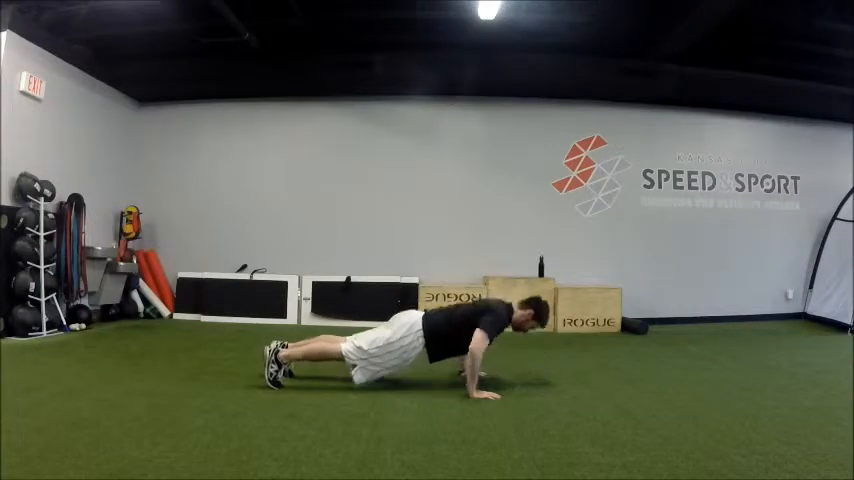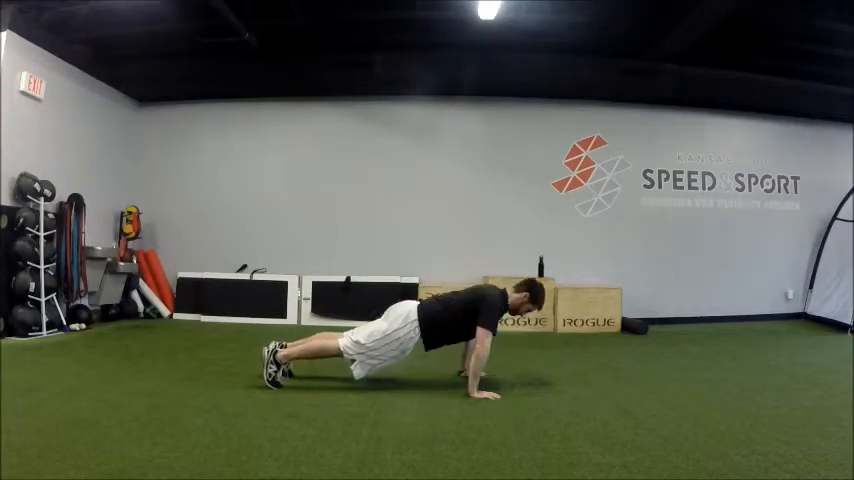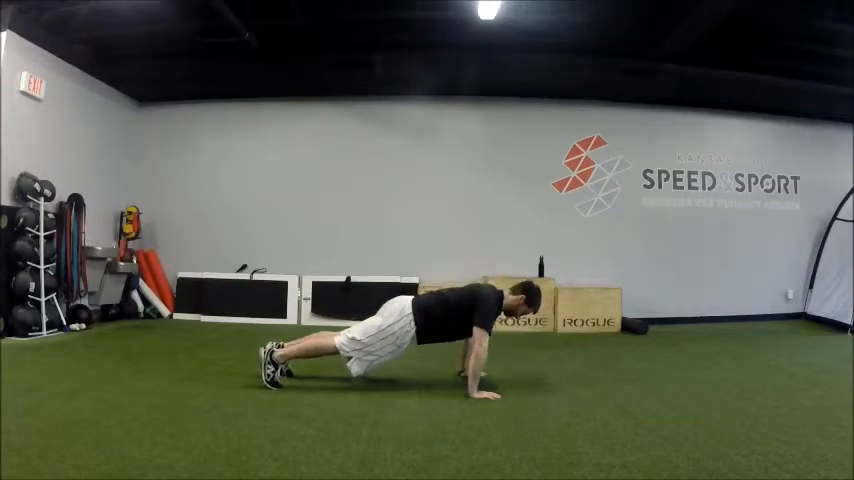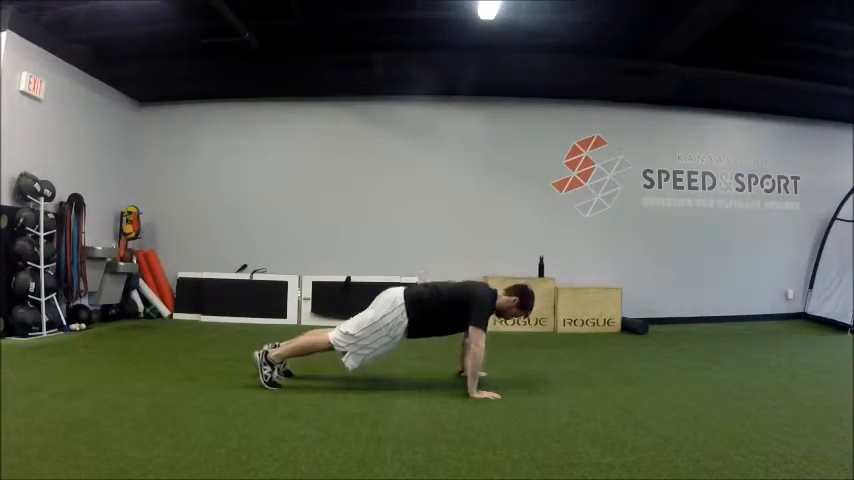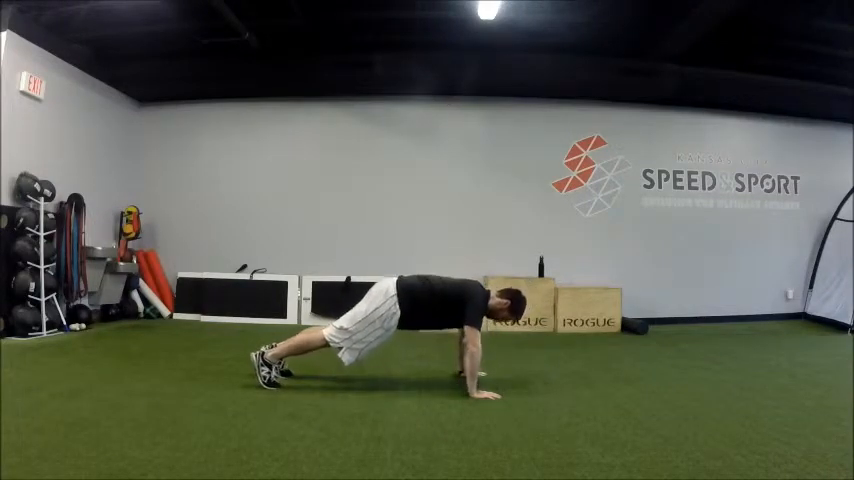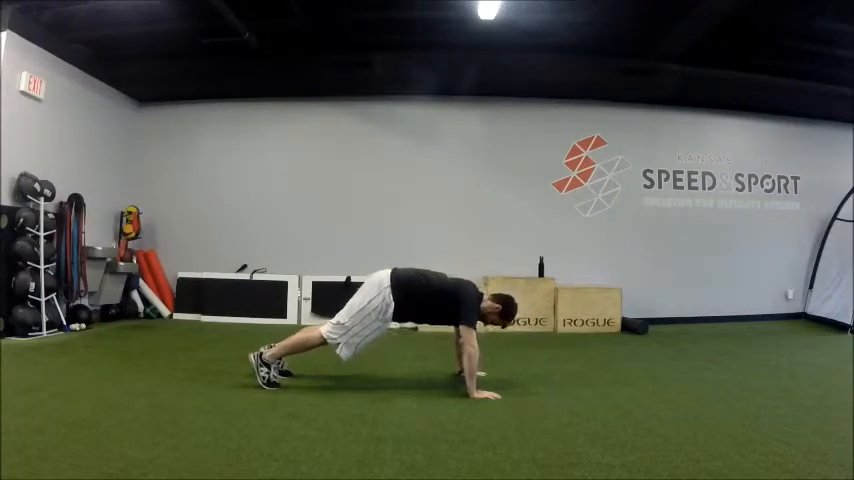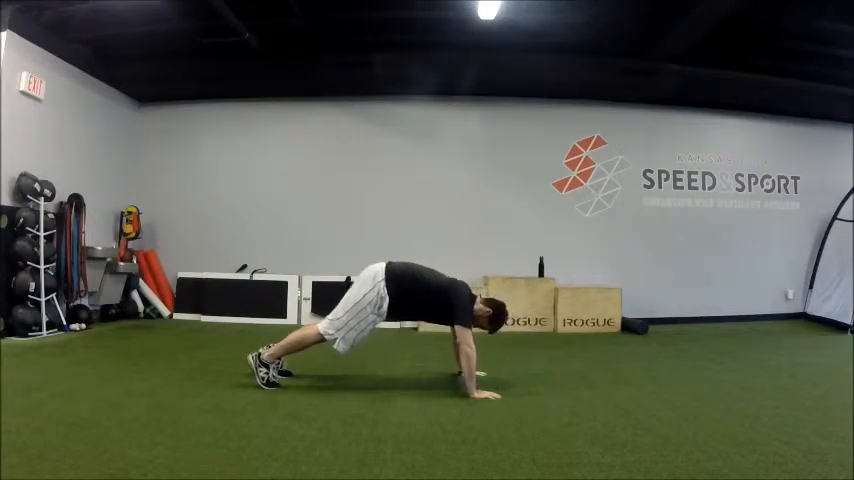
dt=0.2s
person 1, frame 1
left shoulder: (497, 309)
right shoulder: (500, 315)
right elbow: (475, 348)
left wrist: (467, 367)
right wrist: (473, 389)
left hip: (415, 323)
right hip: (416, 335)
left knee: (347, 345)
right knee: (347, 352)
left ankle: (284, 348)
right ankle: (283, 356)
person 1, frame 2
left shoulder: (491, 296)
right shoulder: (495, 302)
left elbow: (469, 333)
right elbow: (482, 346)
left wrist: (466, 368)
right wrist: (474, 390)
left hip: (411, 314)
right hip: (412, 325)
left knee: (345, 341)
right knee: (346, 348)
left ankle: (283, 348)
right ankle: (281, 357)
person 1, frame 3
left shoulder: (486, 296)
right shoulder: (490, 301)
left elbow: (470, 336)
right elbow: (480, 346)
left wrist: (465, 368)
right wrist: (474, 390)
left hip: (407, 311)
right hip: (407, 320)
left knee: (343, 340)
right knee: (343, 345)
left ankle: (280, 348)
right ankle: (277, 356)
person 1, frame 4
left shoulder: (480, 295)
right shoulder: (484, 299)
left elbow: (467, 337)
right elbow: (477, 345)
left wrist: (465, 369)
right wrist: (474, 390)
left hip: (401, 305)
right hip: (400, 311)
left knee: (339, 336)
right knee: (338, 340)
left ankle: (277, 349)
right ankle: (273, 357)
person 1, frame 5
left shoulder: (473, 295)
right shoulder: (478, 298)
left elbow: (463, 338)
right elbow: (473, 345)
left wrist: (464, 369)
right wrist: (473, 390)
left hip: (394, 297)
right hip: (393, 303)
left knee: (334, 332)
right knee: (333, 336)
left ankle: (276, 350)
right ankle: (269, 357)
person 1, frame 6
left shoulder: (465, 296)
right shoulder: (470, 299)
left elbow: (460, 339)
right elbow: (470, 345)
left wrist: (463, 369)
right wrist: (473, 390)
left hip: (388, 290)
right hip: (386, 294)
left knee: (331, 330)
right knee: (330, 334)
left ankle: (274, 352)
right ankle: (268, 358)
person 1, frame 7
left shoulder: (458, 298)
right shoulder: (463, 299)
left elbow: (457, 340)
right elbow: (466, 346)
left wrist: (463, 369)
right wrist: (473, 391)
left hip: (383, 283)
right hip: (381, 287)
left knee: (328, 329)
right knee: (328, 331)
left ankle: (273, 353)
right ankle: (266, 358)
